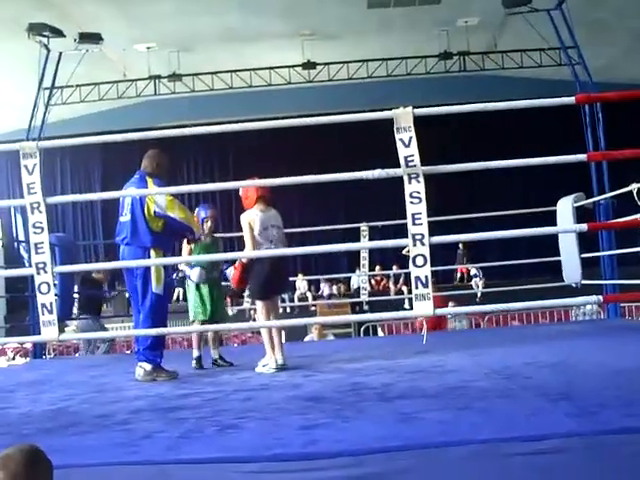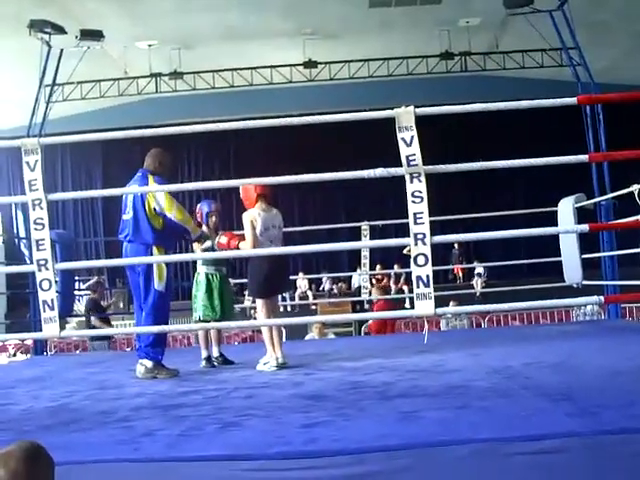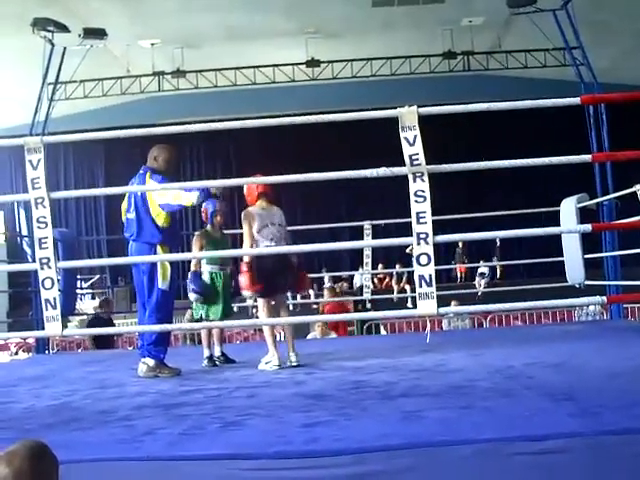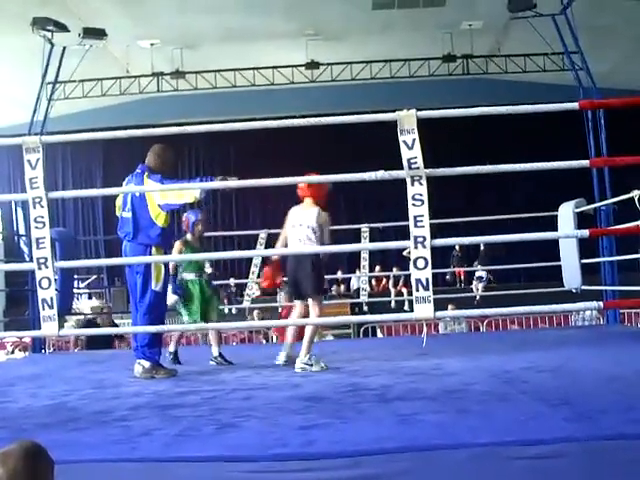
dt=0.7s
person 1, frame 1
left shoulder: (129, 187)
right shoulder: (152, 186)
right elbow: (177, 212)
left wrist: (179, 233)
right wrist: (195, 231)
left hip: (128, 252)
right hip: (147, 253)
left knee: (141, 310)
right knee: (153, 309)
left ankle: (143, 362)
right ankle: (150, 364)
person 1, frame 2
left shoulder: (133, 184)
right shoulder: (153, 184)
right elbow: (174, 213)
left wrist: (182, 234)
right wrist: (195, 233)
left hip: (131, 249)
right hip: (148, 251)
left knee: (144, 308)
right knee: (155, 308)
left ankle: (144, 359)
right ankle: (150, 361)
person 1, frame 3
left shoulder: (136, 182)
right shoulder: (153, 182)
left elbow: (125, 212)
right elbow: (178, 193)
right wrist: (207, 189)
left hip: (138, 248)
right hip: (153, 250)
left knee: (147, 306)
right knee: (158, 307)
left ankle: (146, 358)
right ankle: (152, 361)
person 1, frame 4
left shoulder: (131, 181)
right shoulder: (153, 182)
left elbow: (120, 207)
right elbow: (183, 189)
right wrist: (212, 182)
left hip: (131, 248)
right hip: (148, 250)
left knee: (141, 307)
right knee: (152, 307)
left ankle: (142, 359)
right ankle: (148, 362)
person 2, frame 1
left shoulder: (247, 216)
right shoulder: (275, 213)
left elbow: (250, 248)
right elbow: (284, 243)
left hip: (260, 264)
right hip: (278, 263)
left knee: (263, 313)
right knee: (273, 311)
left ankle: (271, 359)
right ankle: (279, 356)
person 2, frame 2
left shoulder: (249, 215)
right shoulder: (276, 213)
left elbow: (251, 246)
right elbow: (278, 240)
left hip: (261, 262)
right hip: (278, 261)
left knee: (263, 310)
right knee: (273, 309)
left ankle: (271, 357)
right ankle: (278, 354)
person 2, frame 3
left shoulder: (249, 213)
right shoulder: (278, 212)
left elbow: (248, 242)
right elbow: (286, 241)
left wrist: (245, 267)
right wrist: (293, 265)
left hip: (263, 261)
right hip: (282, 260)
left knee: (264, 310)
right knee: (282, 307)
left ankle: (273, 356)
right ankle: (292, 353)
person 2, frame 4
left shoulder: (292, 212)
right shoulder: (322, 215)
left elbow: (281, 241)
right elbow: (325, 244)
left wrist: (274, 262)
right wrist: (320, 262)
left hip: (293, 261)
right hip: (311, 261)
left knee: (299, 308)
right knee: (315, 310)
left ankle: (286, 351)
right ankle: (304, 358)
person 3, frame 1
left shoulder: (217, 242)
right shoulder: (190, 241)
right elbow: (182, 264)
right wrist: (189, 270)
left hip: (214, 283)
right hip: (197, 284)
left knee: (214, 320)
right knee: (200, 319)
left ankle: (216, 356)
right ankle: (196, 355)
person 3, frame 2
left shoulder: (220, 236)
right elbow: (200, 251)
right wrist: (213, 243)
left hip: (221, 279)
right hip: (205, 278)
left knee: (218, 318)
right knee: (204, 318)
left ankle: (216, 354)
right ankle: (205, 356)
person 3, frame 3
left shoulder: (225, 237)
right shoulder: (201, 236)
right elbow: (195, 261)
left wrist: (233, 279)
right wrist: (193, 281)
left hip: (223, 279)
right hip: (208, 278)
left knee: (219, 317)
right knee: (207, 318)
left ankle: (218, 353)
right ankle: (207, 355)
person 3, frame 4
left shoulder: (200, 245)
right shoulder: (181, 244)
right elbow: (172, 266)
left wrist: (208, 282)
right wrist: (172, 285)
left hip: (202, 284)
right hip: (188, 284)
left knee: (213, 319)
right knee: (189, 321)
left ankle: (216, 354)
right ankle: (172, 350)
